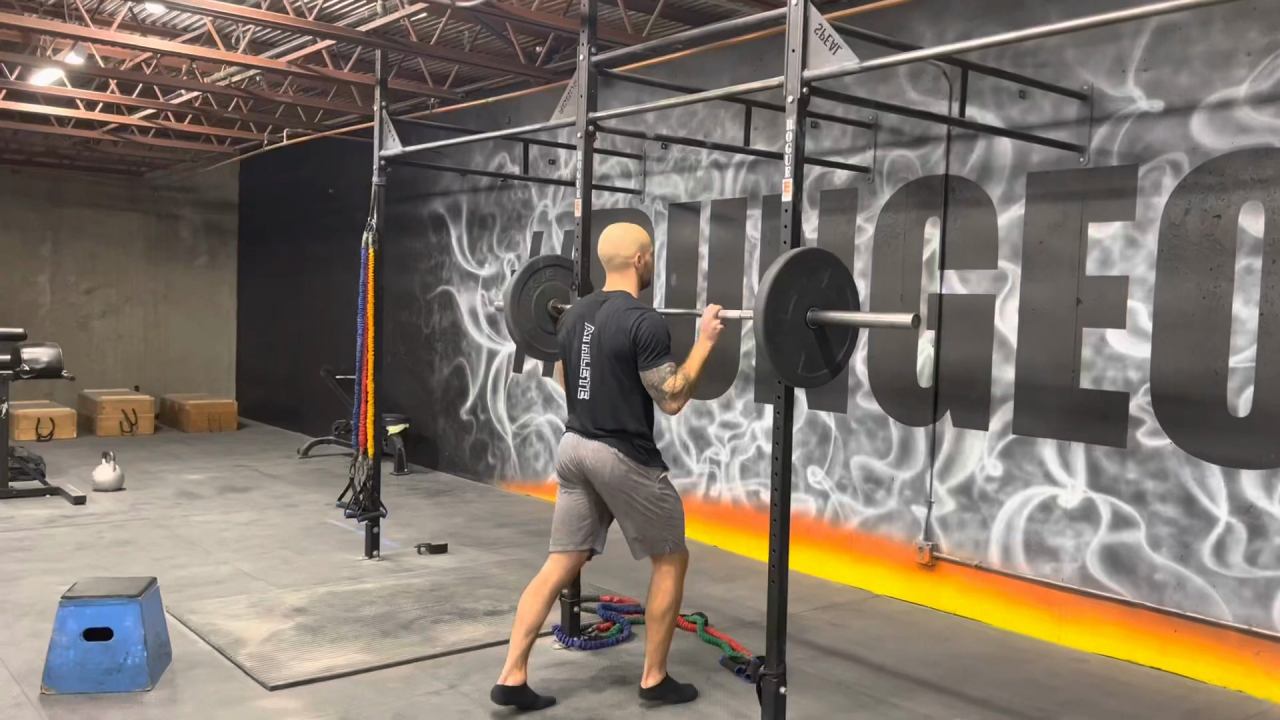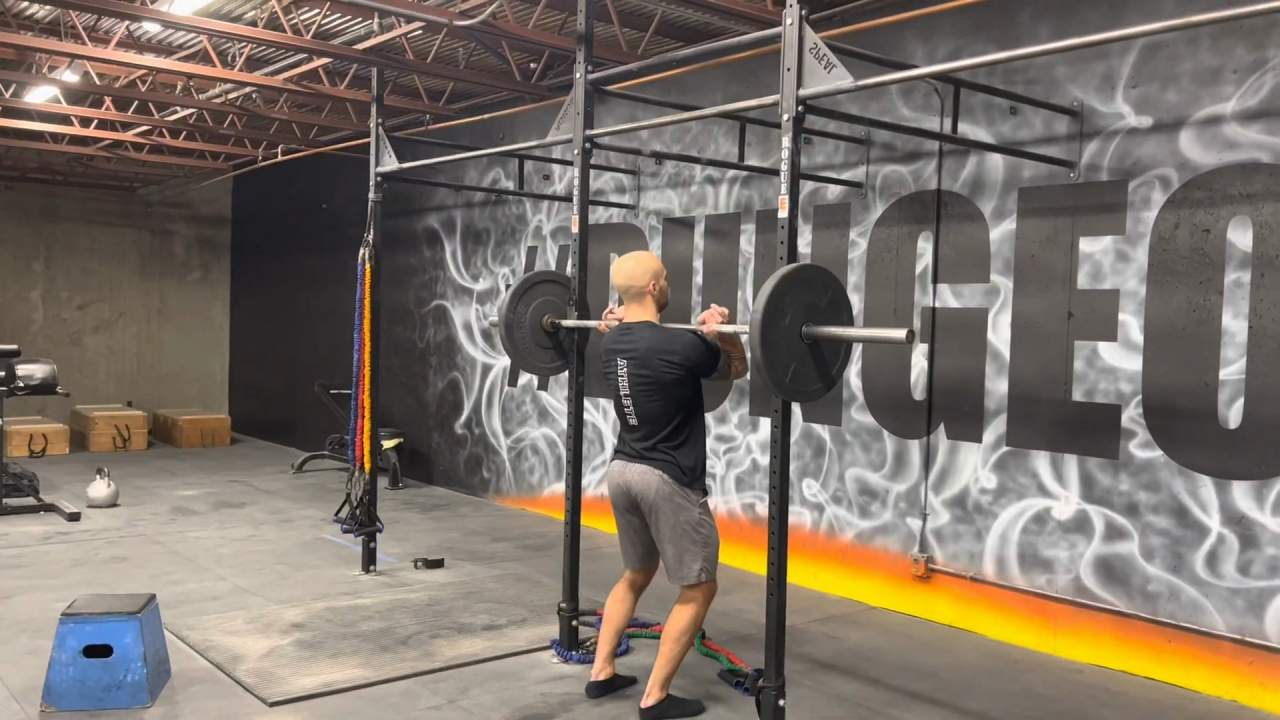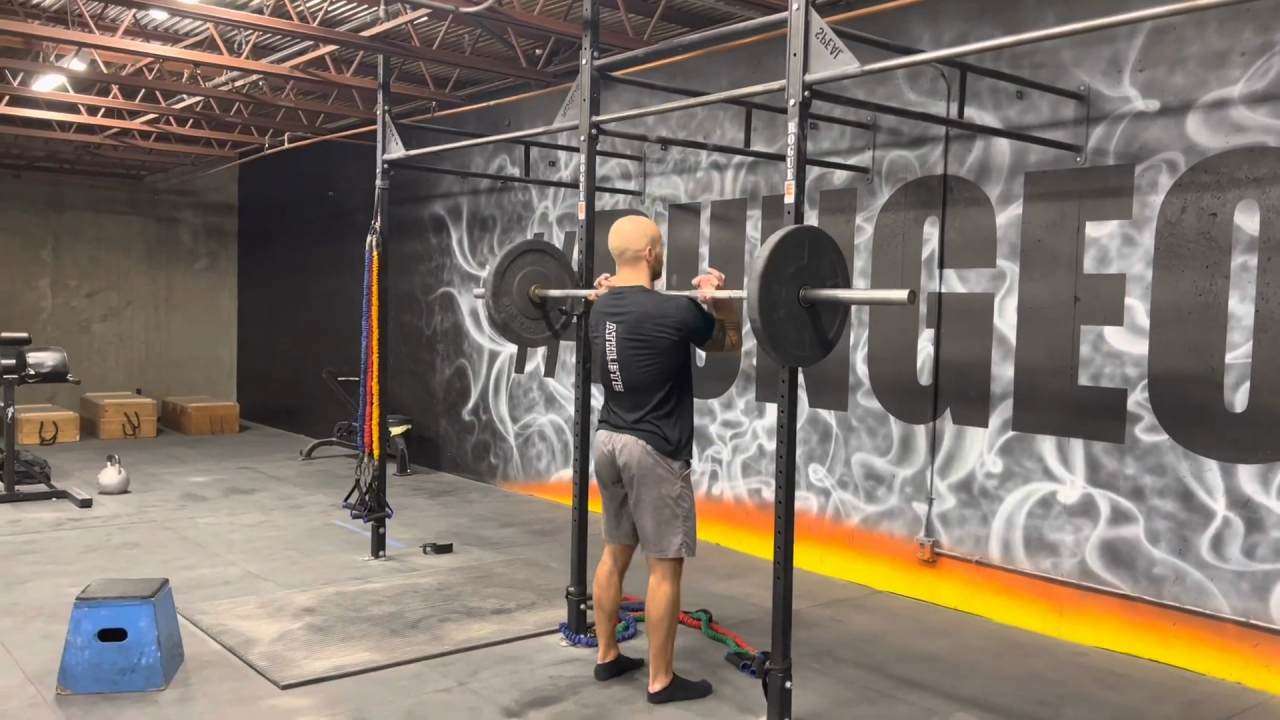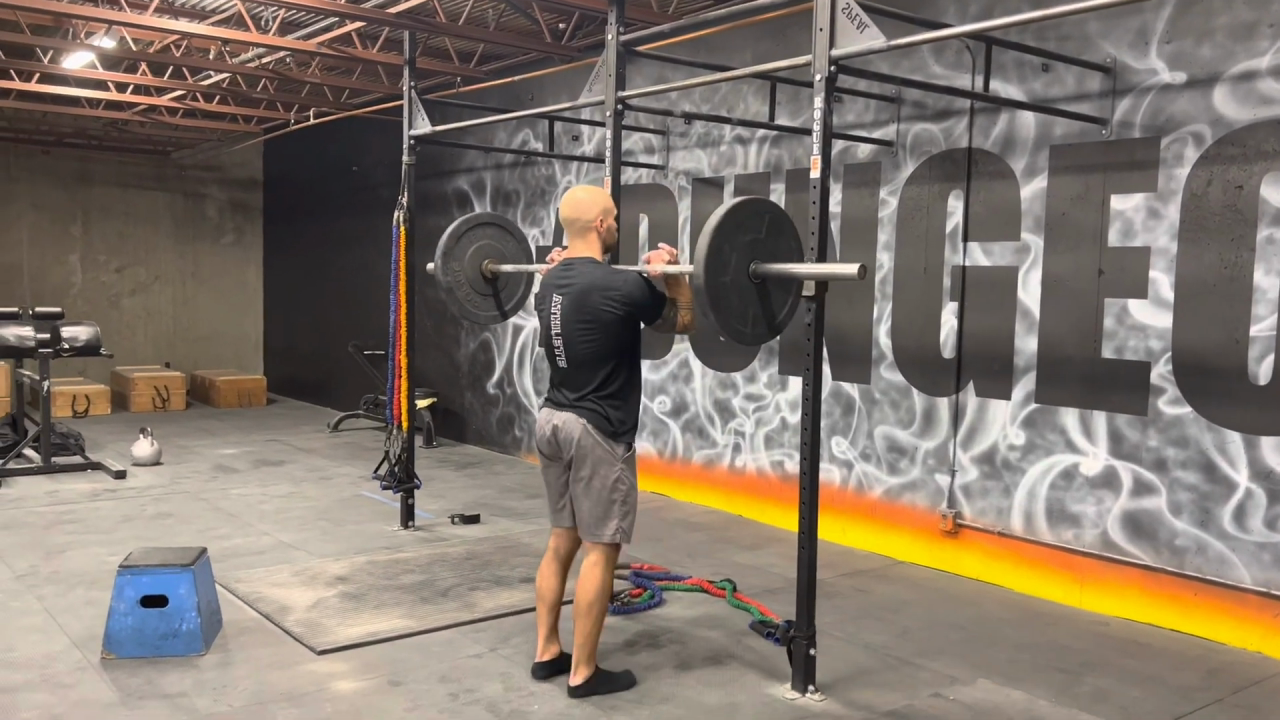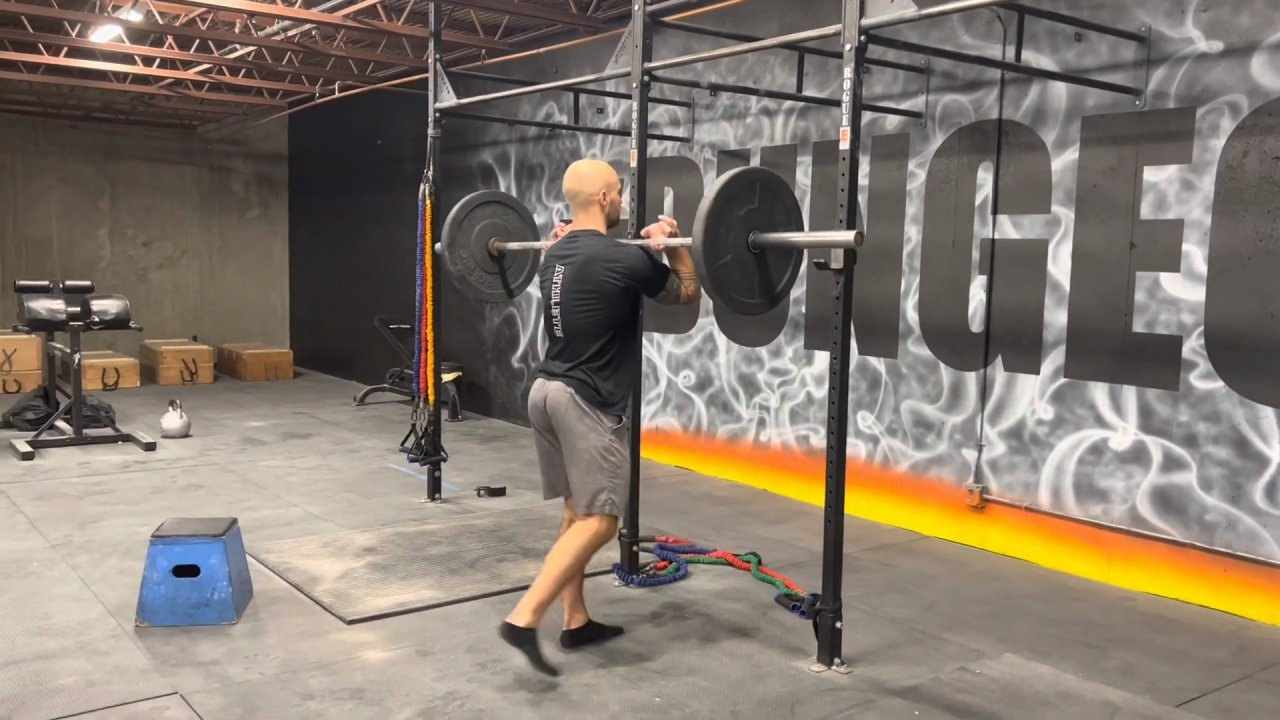
dt=1s
person 1, frame 1
left shoulder: (574, 313)
right shoulder: (644, 322)
right elbow: (672, 399)
right wrist: (705, 341)
left hip: (574, 448)
right hip: (624, 457)
left knee: (560, 565)
right knee: (671, 560)
left ankle: (512, 677)
right ankle: (654, 678)
person 1, frame 2
left shoulder: (612, 343)
right shoulder: (680, 345)
right elbow: (737, 368)
right wrist: (720, 334)
left hip: (622, 471)
right hip: (668, 481)
left knee: (635, 575)
right knee: (698, 588)
left ankle: (601, 672)
person 1, frame 3
left shoulder: (600, 308)
right shoulder: (673, 310)
right elbow: (730, 342)
right wrist: (718, 299)
left hip: (607, 440)
right hip: (653, 450)
left knee: (615, 553)
right knee: (665, 566)
left ankle: (607, 656)
right ankle: (661, 680)
person 1, frame 4
left shoulder: (550, 281)
right shoulder: (623, 285)
right elbow: (683, 321)
right wrist: (672, 274)
left hip: (551, 420)
right hip: (597, 431)
left knee: (562, 541)
right knee: (601, 551)
left ankle: (547, 652)
right ankle: (583, 671)
person 1, frame 5
left shoulder: (556, 254)
right shoulder: (624, 258)
right elbow: (688, 292)
right wrist: (671, 244)
left hip: (546, 390)
right hip: (587, 401)
left knee: (577, 511)
right knee: (598, 520)
left ankle: (576, 621)
right ankle: (524, 618)
